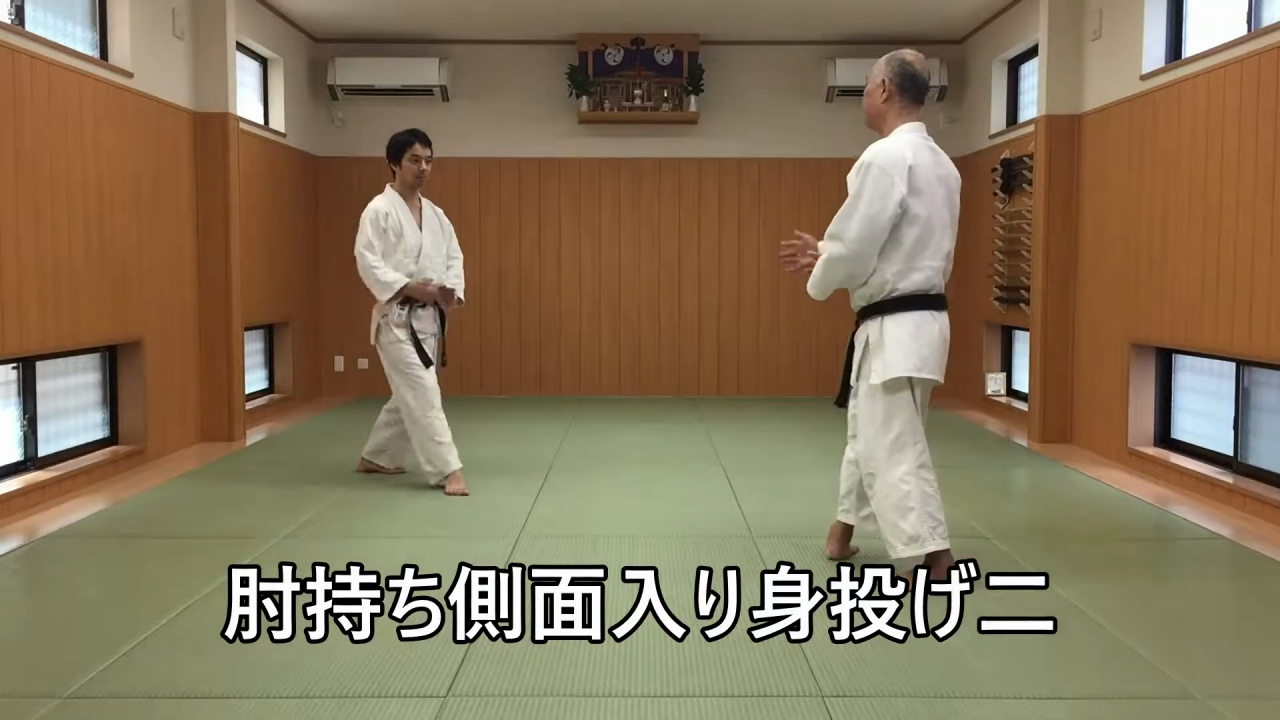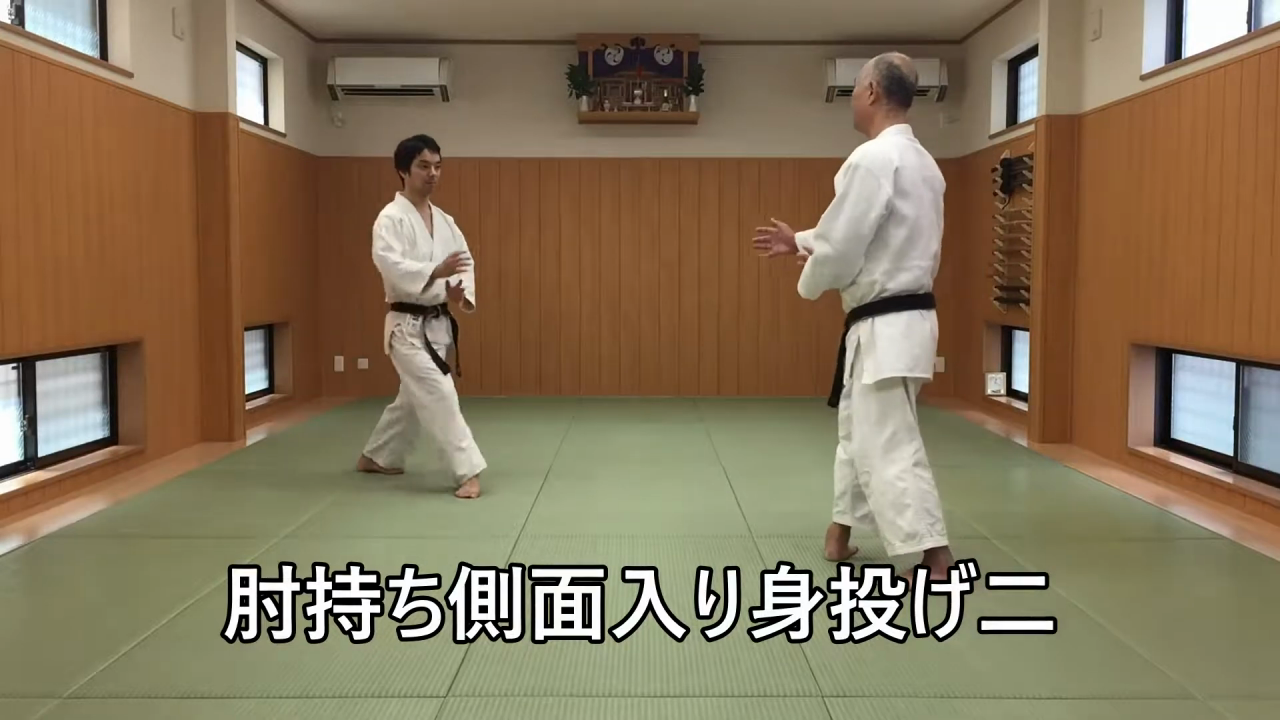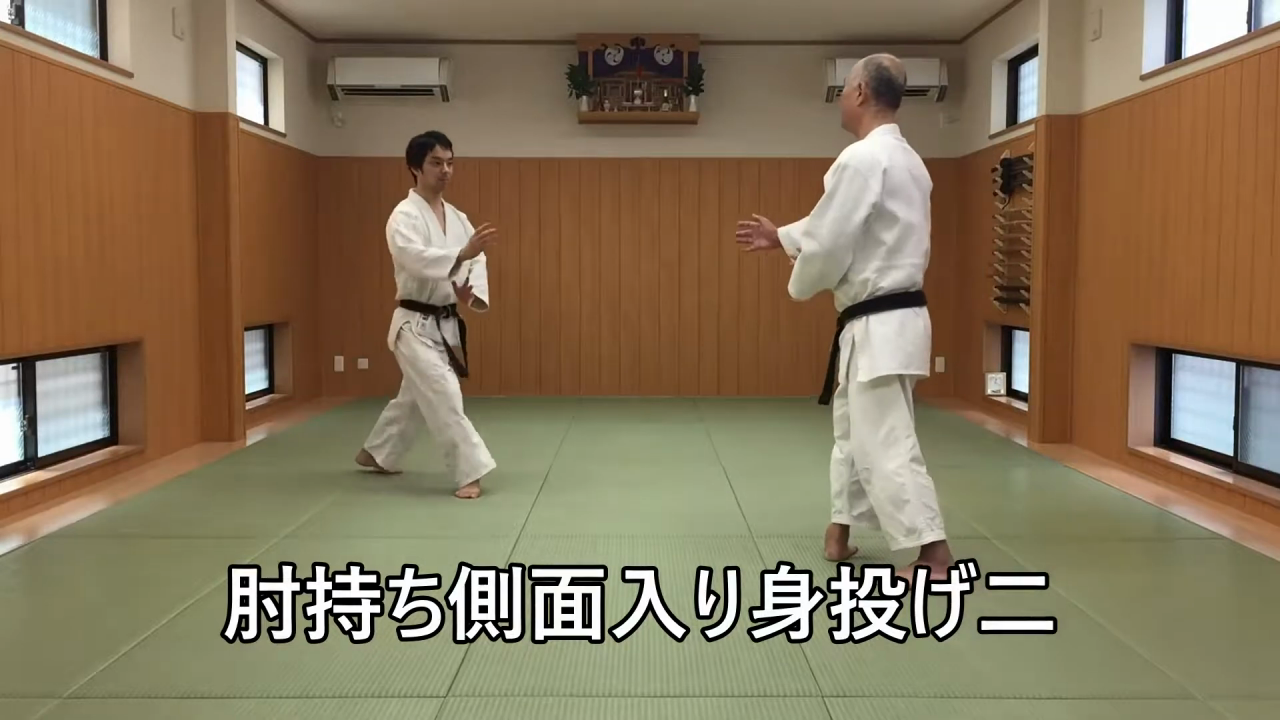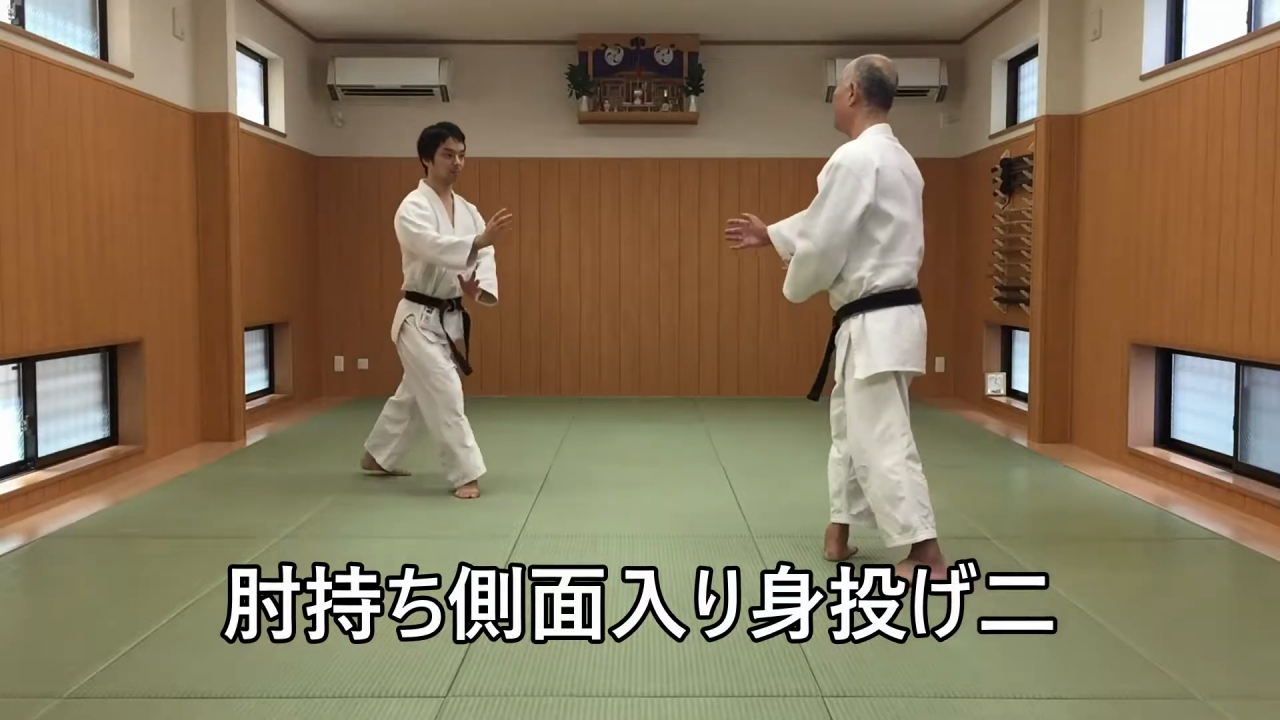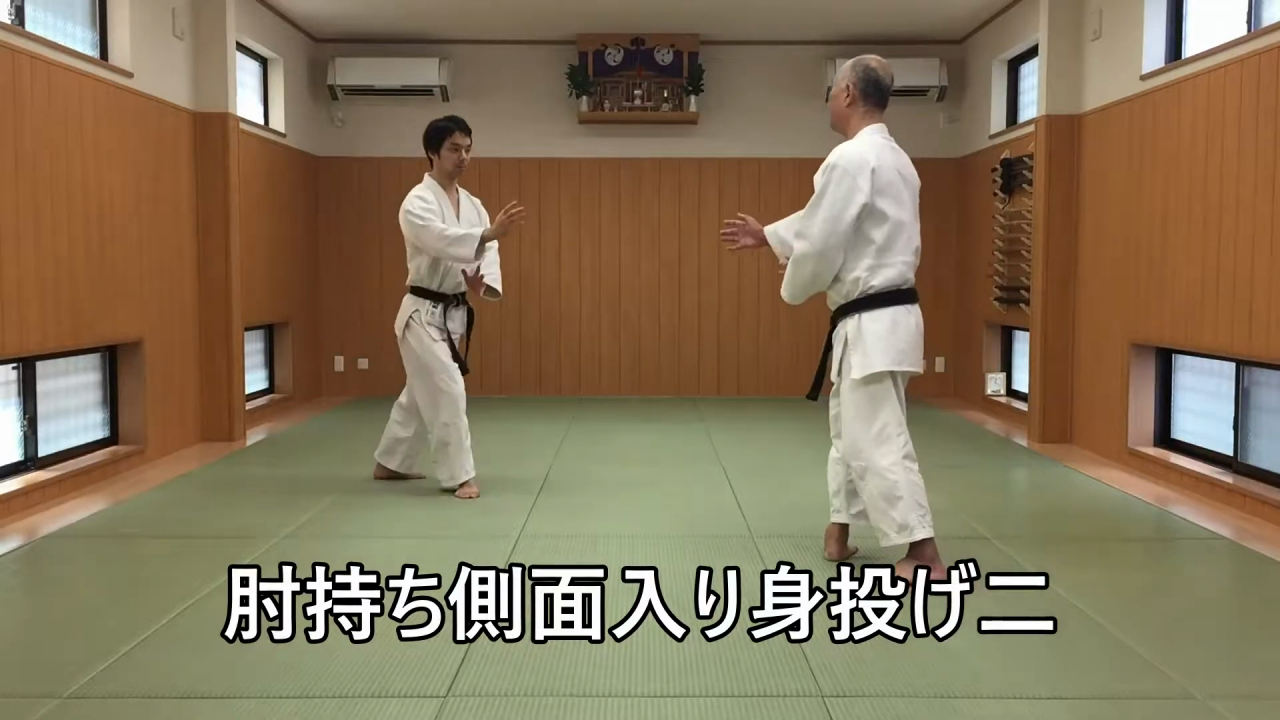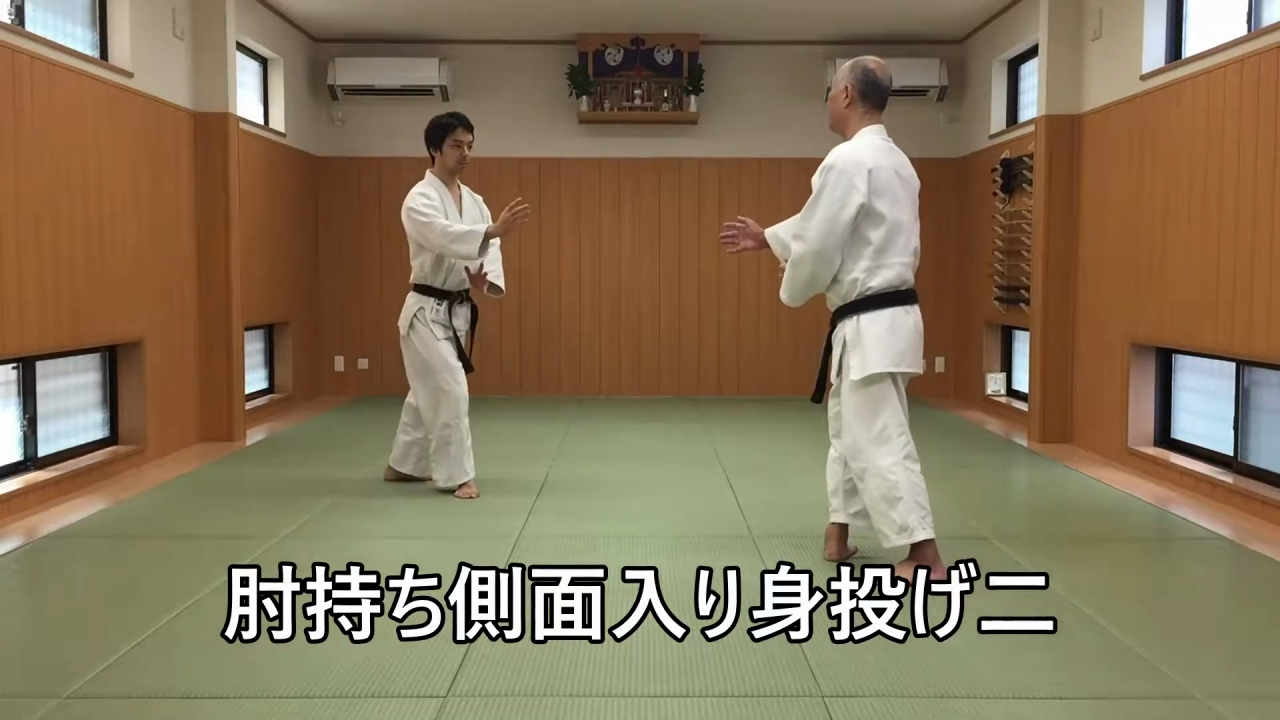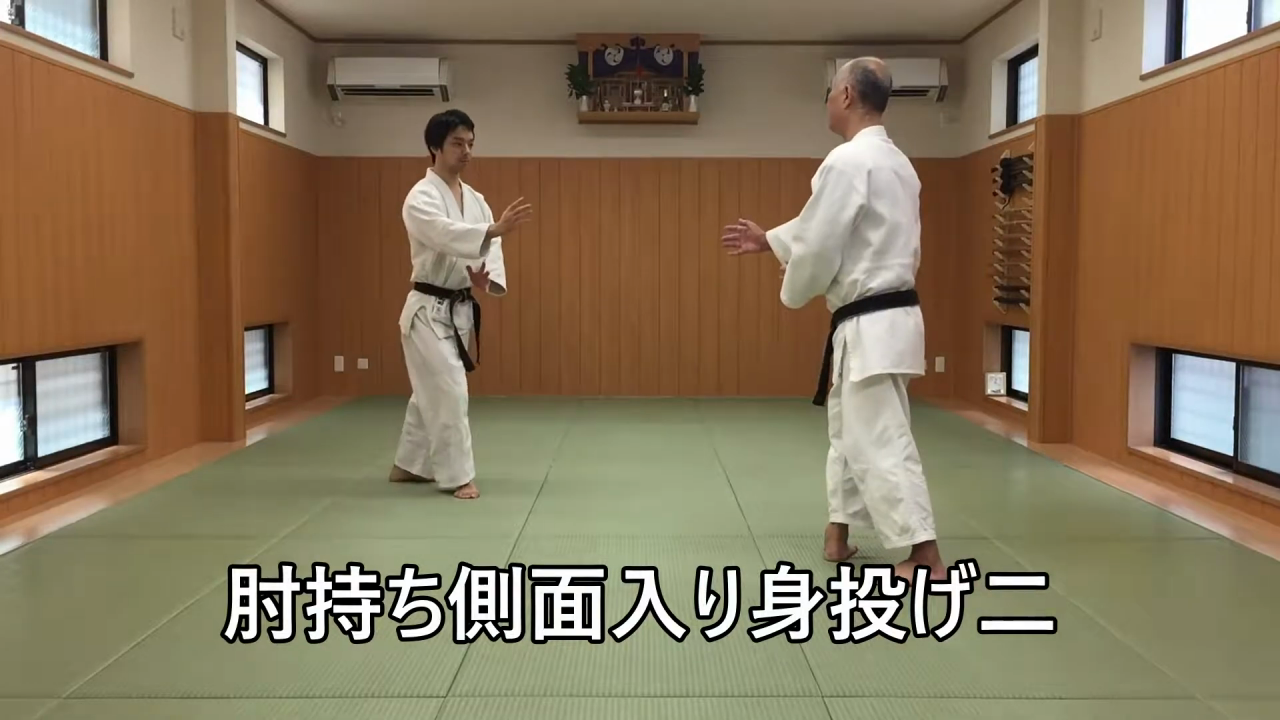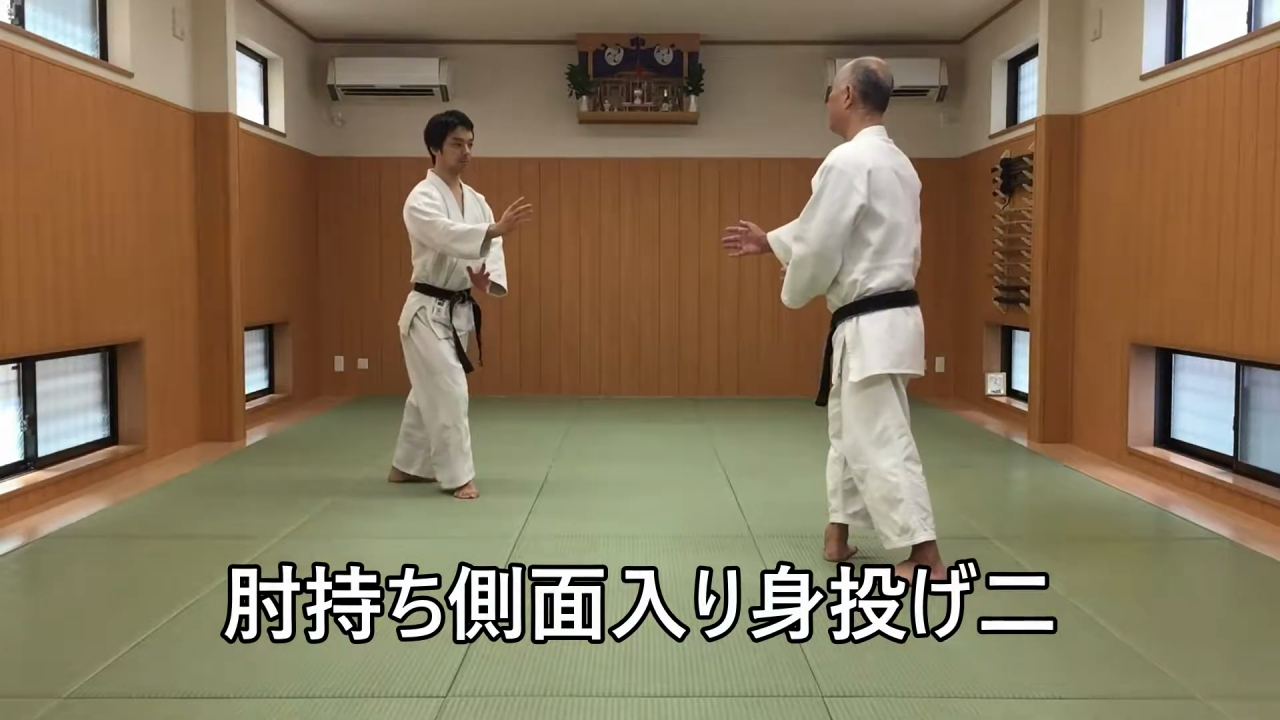
dt=0.1s
person 1, frame 1
left shoulder: (887, 156)
right shoulder: (938, 162)
left elbow: (855, 245)
left wrist: (819, 279)
right wrist: (825, 249)
left hip: (894, 327)
right hip: (918, 318)
left knee: (895, 450)
right knee: (866, 432)
left ankle: (937, 561)
right ankle: (844, 530)
person 1, frame 2
left shoulder: (874, 159)
right shoulder: (921, 163)
left elbow: (840, 246)
left wrist: (809, 281)
right wrist: (802, 241)
left hip: (884, 326)
right hip: (906, 317)
left knee: (889, 449)
right knee: (858, 433)
left ankle: (935, 557)
right ankle: (841, 533)
person 1, frame 3
left shoulder: (863, 158)
right shoulder: (905, 159)
left elbow: (830, 241)
left wrist: (801, 284)
right wrist: (781, 237)
left hip: (878, 325)
right hip: (894, 317)
left knee: (887, 446)
right knee: (853, 430)
left ankle: (933, 554)
right ankle: (841, 532)
person 1, frame 4
left shoulder: (856, 158)
right shoulder: (897, 159)
left elbow: (824, 242)
left wrist: (795, 287)
right wrist: (771, 234)
left hip: (874, 322)
right hip: (888, 315)
left knee: (882, 443)
right knee: (850, 430)
left ankle: (927, 553)
right ankle: (839, 533)
person 1, frame 5
left shoulder: (852, 158)
right shoulder: (895, 159)
left elbow: (821, 242)
left wrist: (793, 290)
right wrist: (767, 235)
left hip: (871, 322)
right hip: (884, 315)
left knee: (879, 443)
right knee: (849, 432)
left ankle: (924, 554)
right ankle: (839, 533)
person 1, frame 6
left shoulder: (849, 159)
right shoulder: (894, 160)
left elbow: (818, 244)
left wrist: (792, 292)
right wrist: (767, 237)
left hip: (870, 323)
right hip: (883, 315)
left knee: (880, 444)
right knee: (849, 432)
left ankle: (925, 555)
right ankle: (839, 534)
person 1, frame 7
left shoulder: (848, 160)
right shoulder: (895, 161)
left elbow: (819, 244)
left wrist: (792, 292)
right wrist: (768, 240)
left hip: (870, 324)
right hip: (885, 316)
left knee: (881, 444)
right knee: (848, 432)
left ankle: (926, 556)
right ankle: (839, 533)
person 1, frame 8
left shoulder: (848, 161)
right shoulder: (896, 162)
left elbow: (819, 245)
left wrist: (793, 293)
right wrist: (769, 241)
left hip: (870, 324)
right hip: (886, 316)
left knee: (880, 444)
right knee: (849, 433)
left ankle: (926, 556)
right ankle: (839, 533)
person 2, frame 1
left shoulder: (435, 214)
right shoulder: (378, 211)
left elbow: (451, 256)
right elbow: (367, 262)
left wrist: (451, 289)
right wrist: (407, 286)
left hip: (427, 316)
right hip: (396, 317)
left knee: (407, 396)
right knee: (422, 392)
left ankle: (377, 457)
right ankle: (447, 470)
person 2, frame 2
left shoulder: (445, 221)
right shoulder: (391, 218)
left elbow: (464, 262)
right elbow: (390, 265)
left wrist: (461, 292)
right wrist: (436, 272)
left hip: (439, 324)
right hip: (408, 326)
left knee: (414, 400)
right knee: (440, 397)
left ankle: (375, 456)
right ankle: (467, 471)
person 2, frame 3
left shoulder: (458, 217)
right shoulder: (404, 216)
left elbow: (477, 262)
right elbow: (415, 257)
left wrist: (472, 291)
right wrist: (463, 252)
left hip: (446, 322)
right hip: (416, 324)
left knee: (414, 396)
right knee: (445, 397)
left ankle: (374, 454)
right ankle: (469, 472)
person 2, frame 4
left shoulder: (467, 210)
right shoulder: (413, 207)
left elbow: (485, 256)
right elbow: (432, 246)
left wrist: (480, 285)
right wrist: (480, 240)
left hip: (450, 317)
right hip: (420, 317)
left knee: (415, 395)
right knee: (446, 394)
left ankle: (378, 455)
right ankle: (466, 472)
person 2, frame 5
left shoulder: (472, 204)
right shoulder: (417, 202)
left elbow: (487, 250)
right elbow: (442, 239)
left wrist: (484, 280)
right wrist: (489, 233)
left hip: (453, 312)
right hip: (423, 313)
left knee: (421, 392)
right knee: (447, 393)
left ankle: (391, 461)
right ankle: (458, 475)
person 2, frame 6
left shoulder: (473, 201)
right shoulder: (420, 199)
left elbow: (489, 247)
right elbow: (445, 236)
left wrist: (487, 277)
right wrist: (493, 230)
left hip: (457, 310)
right hip: (428, 311)
left knee: (427, 393)
right knee: (450, 393)
left ankle: (403, 464)
right ankle: (458, 475)
person 2, frame 7
left shoulder: (474, 199)
right shoulder: (421, 197)
left elbow: (489, 245)
right elbow: (446, 234)
left wrist: (488, 276)
right wrist: (496, 229)
left hip: (458, 309)
right hip: (429, 310)
left knee: (431, 393)
right knee: (449, 393)
left ankle: (409, 465)
right ankle: (458, 475)
person 2, frame 8
left shoulder: (475, 200)
right shoulder: (422, 199)
left elbow: (490, 247)
right elbow: (446, 235)
left wrist: (489, 277)
right wrist: (497, 229)
left hip: (458, 309)
right hip: (429, 310)
left knee: (429, 393)
right knee: (448, 393)
left ankle: (407, 466)
right ankle: (457, 475)
